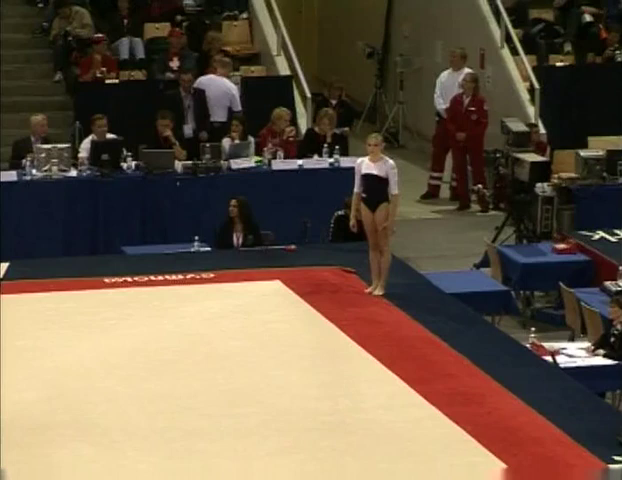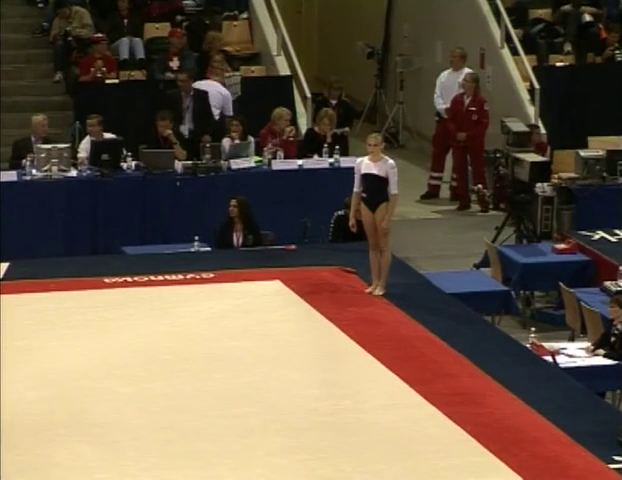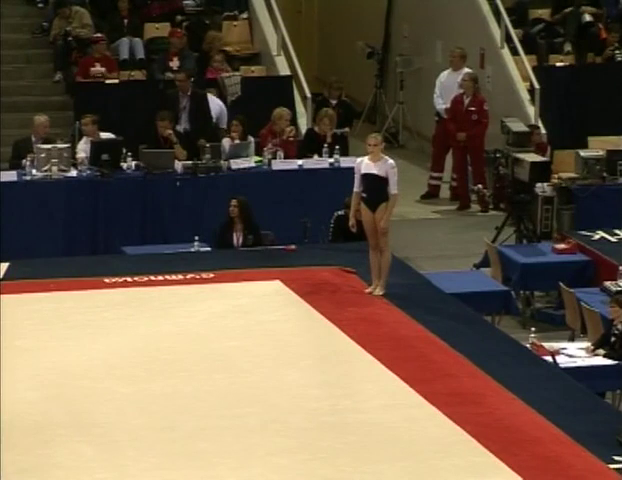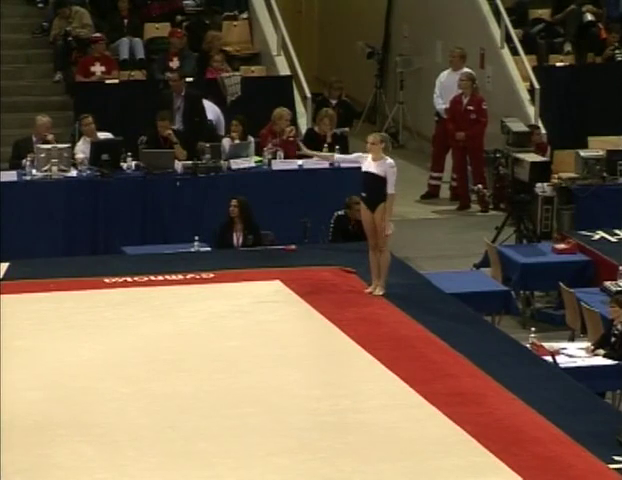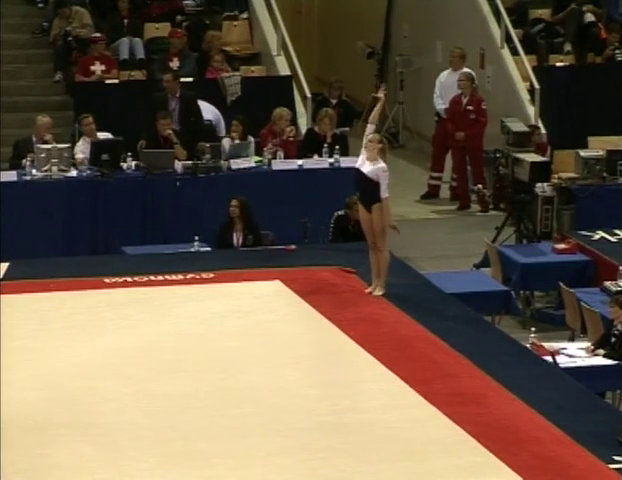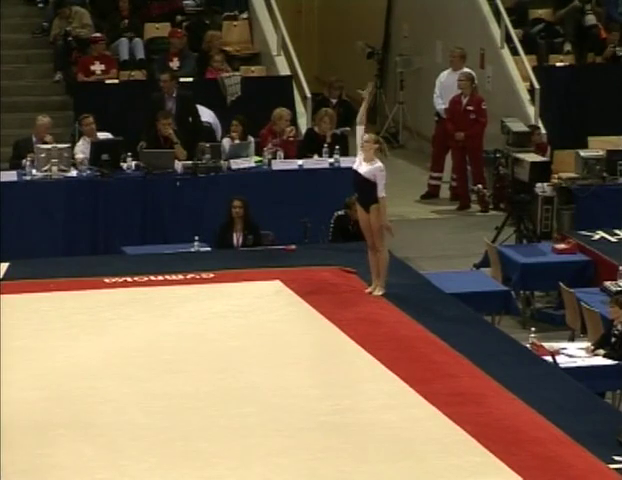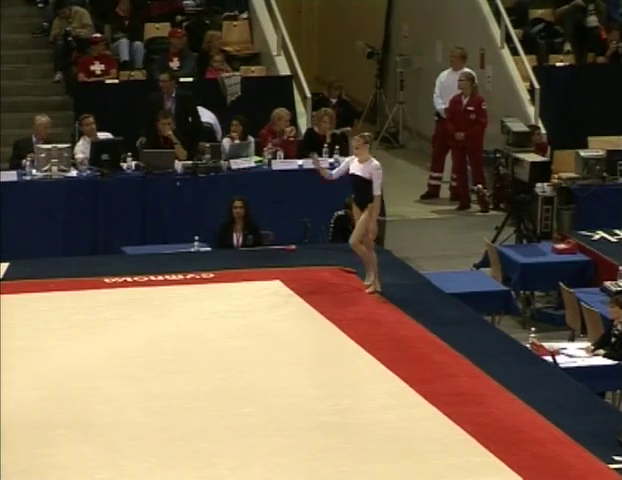
dt=0.3s
person 1, frame 1
left shoulder: (389, 165)
right shoulder: (360, 163)
left elbow: (394, 193)
right elbow: (357, 190)
left wrist: (391, 219)
right wrist: (353, 215)
left hip: (381, 206)
right hip: (366, 205)
left knee: (383, 246)
right knee: (372, 246)
left ankle: (382, 284)
right ankle: (374, 282)
person 1, frame 2
left shoulder: (389, 164)
right shoulder: (360, 163)
left elbow: (394, 193)
right elbow: (357, 190)
left wrist: (388, 218)
right wrist: (352, 215)
left hip: (381, 205)
right hip: (366, 205)
left knee: (383, 246)
right knee: (372, 246)
left ankle: (382, 284)
right ankle: (374, 282)
person 1, frame 3
left shoulder: (389, 164)
right shoulder: (360, 163)
left elbow: (393, 193)
right elbow: (357, 190)
left wrist: (386, 218)
right wrist: (352, 215)
left hip: (381, 205)
right hip: (366, 205)
left knee: (383, 246)
right knee: (372, 245)
left ankle: (382, 284)
right ankle: (374, 282)
person 1, frame 4
left shoulder: (389, 164)
right shoulder: (364, 158)
left elbow: (390, 193)
right elbow: (337, 158)
left wrist: (388, 219)
right wrist: (311, 153)
left hip: (381, 205)
right hip: (366, 204)
left knee: (382, 245)
right knee: (372, 245)
left ankle: (381, 284)
right ankle: (374, 282)
person 1, frame 5
left shoulder: (381, 168)
right shoulder: (363, 155)
left elbow: (384, 195)
right elbow: (371, 124)
left wrist: (389, 219)
right wrist: (380, 102)
left hip: (376, 206)
right hip: (363, 204)
left knee: (380, 246)
right knee: (371, 245)
left ankle: (381, 284)
right ankle: (374, 282)
person 1, frame 6
left shoulder: (378, 167)
right shoulder: (360, 156)
left elbow: (381, 195)
right elbow: (360, 124)
left wrist: (385, 220)
right wrist: (366, 101)
left hip: (374, 207)
right hip: (361, 205)
left knee: (379, 246)
right knee: (370, 245)
left ankle: (381, 284)
right ankle: (374, 282)
person 1, frame 7
left shoulder: (374, 166)
right shoulder: (351, 161)
left elbow: (377, 194)
right elbow: (332, 176)
left wrist: (374, 221)
right wrist: (319, 167)
left hip: (370, 206)
right hip: (357, 205)
left knee: (354, 241)
right knee: (366, 245)
left ankle: (371, 272)
right ankle: (374, 282)
person 2, frame 1
right shoulder: (444, 75)
right elbow: (437, 95)
right wrist: (444, 109)
right hip: (443, 117)
right knee: (437, 152)
left ankle: (456, 189)
right ankle: (433, 188)
person 2, frame 2
right shoulder: (444, 75)
right elbow: (437, 95)
right wrist: (444, 108)
right hip: (443, 117)
right knee: (437, 152)
left ankle: (456, 190)
right ankle: (433, 188)
person 2, frame 3
right shoulder: (444, 75)
right elbow: (437, 95)
right wrist: (443, 109)
right hip: (443, 117)
right knee: (437, 153)
left ankle: (456, 189)
right ankle: (433, 188)
person 2, frame 4
right shoulder: (443, 75)
right elbow: (436, 95)
right wrist: (443, 109)
right hip: (443, 117)
right knee: (437, 153)
right ankle: (433, 188)
person 2, frame 5
right shoulder: (443, 75)
right elbow: (436, 95)
right wrist: (443, 109)
right hip: (442, 117)
right knee: (437, 153)
right ankle: (433, 188)
person 2, frame 6
left shoulder: (469, 75)
right shoulder: (443, 75)
right elbow: (436, 95)
right wrist: (443, 109)
right hip: (442, 117)
right knee: (437, 153)
right ankle: (433, 188)
person 2, frame 7
left shoulder: (469, 75)
right shoulder: (443, 75)
right elbow: (436, 95)
right wrist: (443, 109)
right hip: (442, 117)
right knee: (437, 153)
right ankle: (433, 188)
person 3, frame 1
left shoulder: (480, 101)
right shoulder: (456, 99)
left elbow: (483, 123)
right elbow: (449, 120)
left wrist: (467, 135)
right wrist: (455, 133)
left hip: (474, 142)
right hip: (457, 141)
left knee: (478, 170)
right knee: (460, 171)
left ankle: (483, 202)
right ankle: (464, 201)
person 3, frame 2
left shoulder: (481, 101)
right shoulder: (456, 99)
left elbow: (484, 124)
right elbow: (450, 120)
left wrist: (468, 135)
right wrist: (455, 133)
left hip: (475, 142)
right hip: (457, 141)
left knee: (478, 170)
right knee: (460, 171)
left ankle: (483, 202)
right ankle: (464, 201)
person 3, frame 3
left shoulder: (480, 101)
right shoulder: (456, 99)
left elbow: (484, 123)
right elbow: (450, 120)
left wrist: (467, 135)
right wrist: (455, 133)
left hip: (475, 142)
right hip: (458, 141)
left knee: (478, 170)
right knee: (460, 171)
left ankle: (483, 202)
right ankle: (464, 201)
person 3, frame 4
left shoulder: (479, 100)
right shoulder: (455, 100)
left elbow: (482, 123)
right elbow: (449, 120)
left wrist: (466, 134)
right wrist: (454, 133)
left hip: (474, 142)
right hip: (457, 141)
left knee: (478, 170)
right knee: (460, 171)
left ankle: (483, 202)
right ankle: (464, 201)
person 3, frame 5
left shoulder: (478, 101)
right shoulder: (454, 100)
left elbow: (482, 123)
right elbow: (449, 120)
left wrist: (466, 134)
right wrist: (454, 133)
left hip: (473, 142)
right hip: (456, 141)
left knee: (477, 170)
right knee: (459, 171)
left ankle: (483, 202)
right ankle: (464, 201)
person 3, frame 6
left shoulder: (478, 100)
right shoulder: (454, 100)
left elbow: (482, 123)
right elbow: (449, 120)
left wrist: (466, 134)
right wrist: (454, 133)
left hip: (473, 142)
right hip: (456, 141)
left knee: (477, 170)
right knee: (459, 171)
left ankle: (483, 202)
right ankle: (464, 201)
person 3, frame 7
left shoulder: (479, 101)
right shoulder: (454, 100)
left elbow: (482, 123)
right elbow: (449, 120)
left wrist: (466, 135)
right wrist: (454, 133)
left hip: (473, 142)
right hip: (456, 141)
left knee: (477, 170)
right knee: (459, 171)
left ankle: (483, 202)
right ankle: (464, 201)
